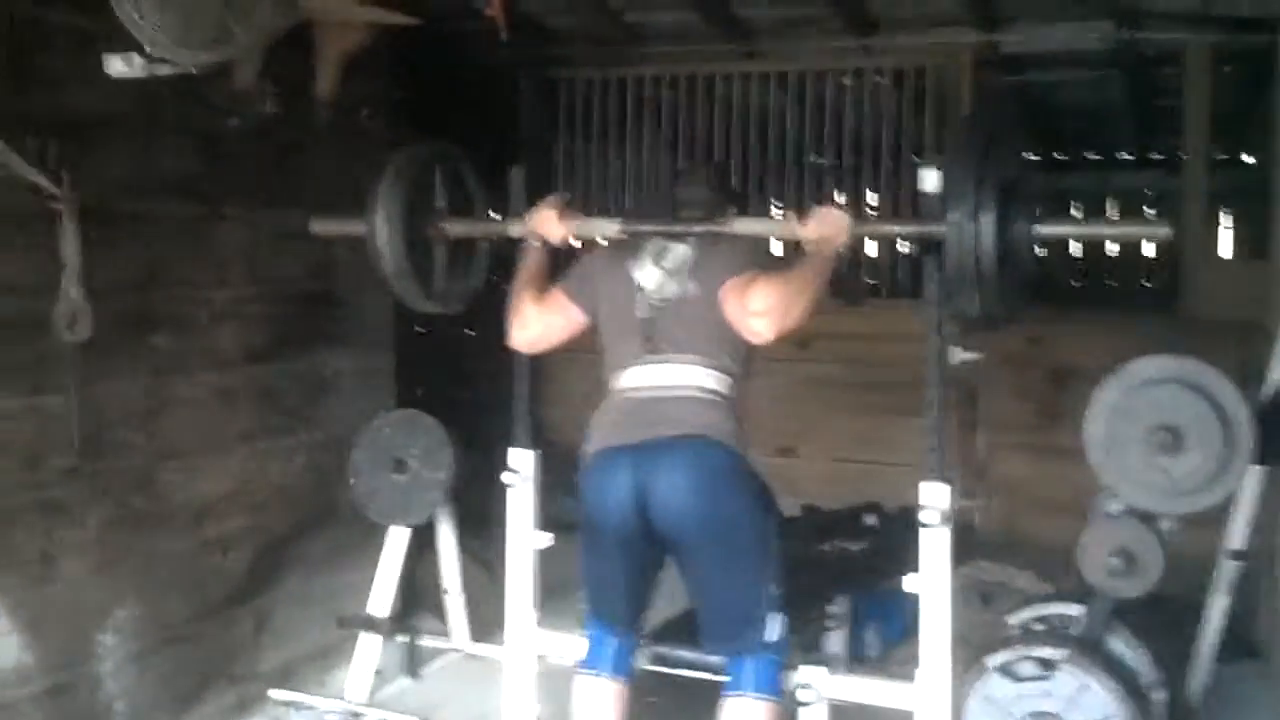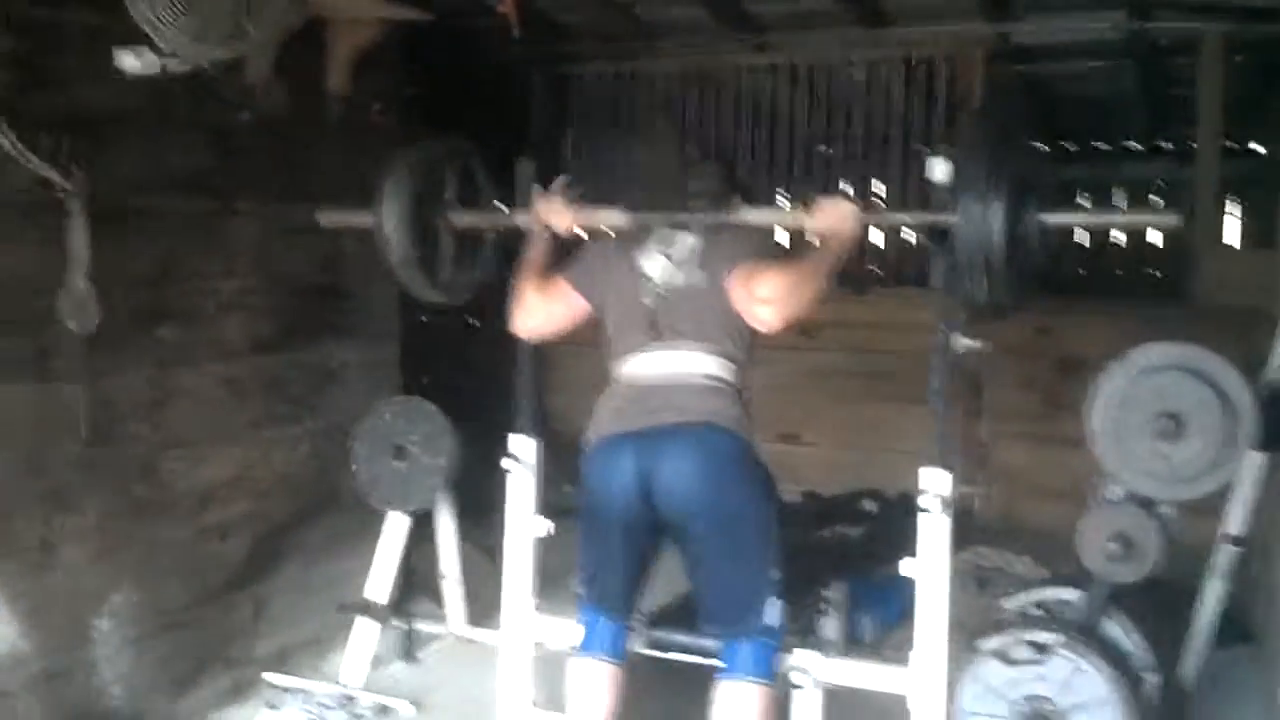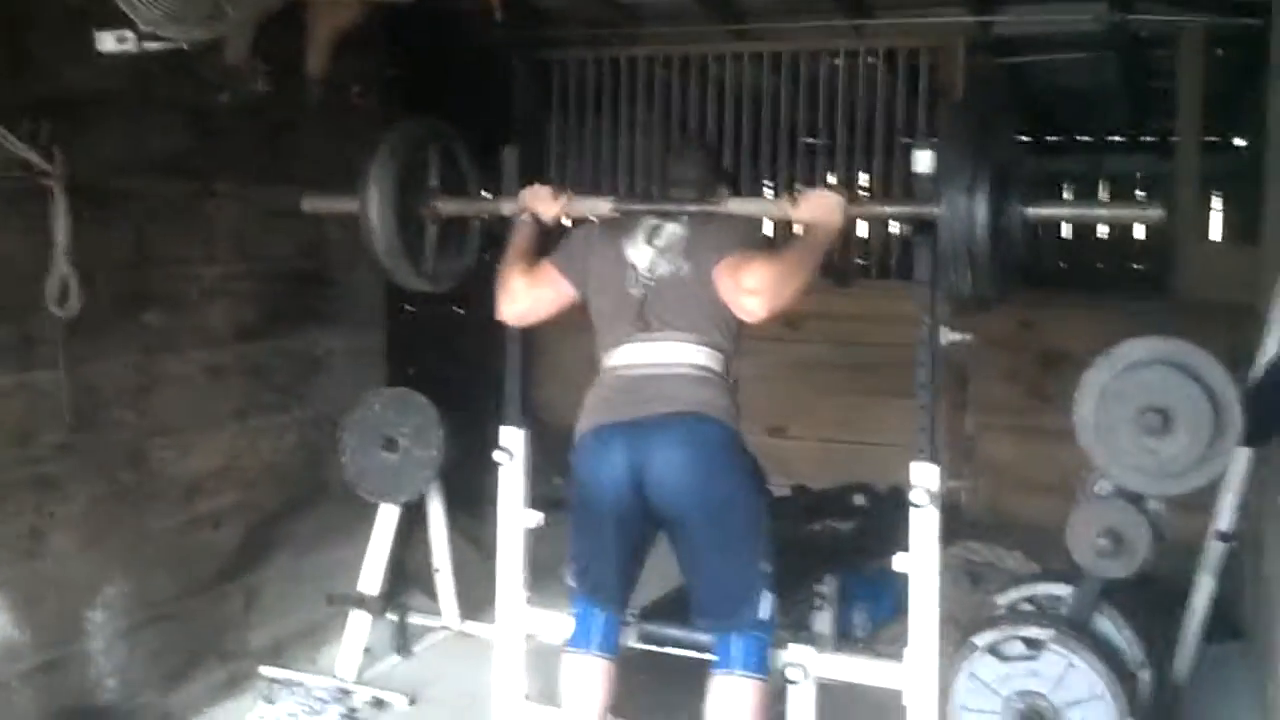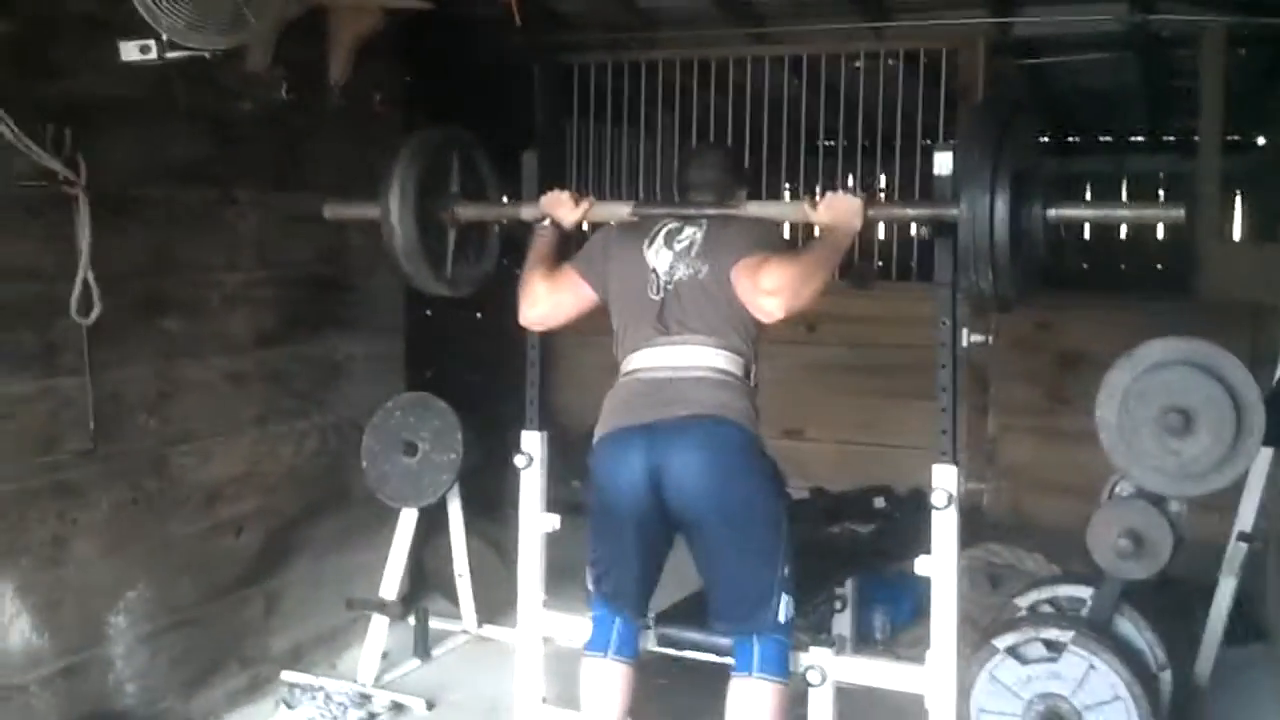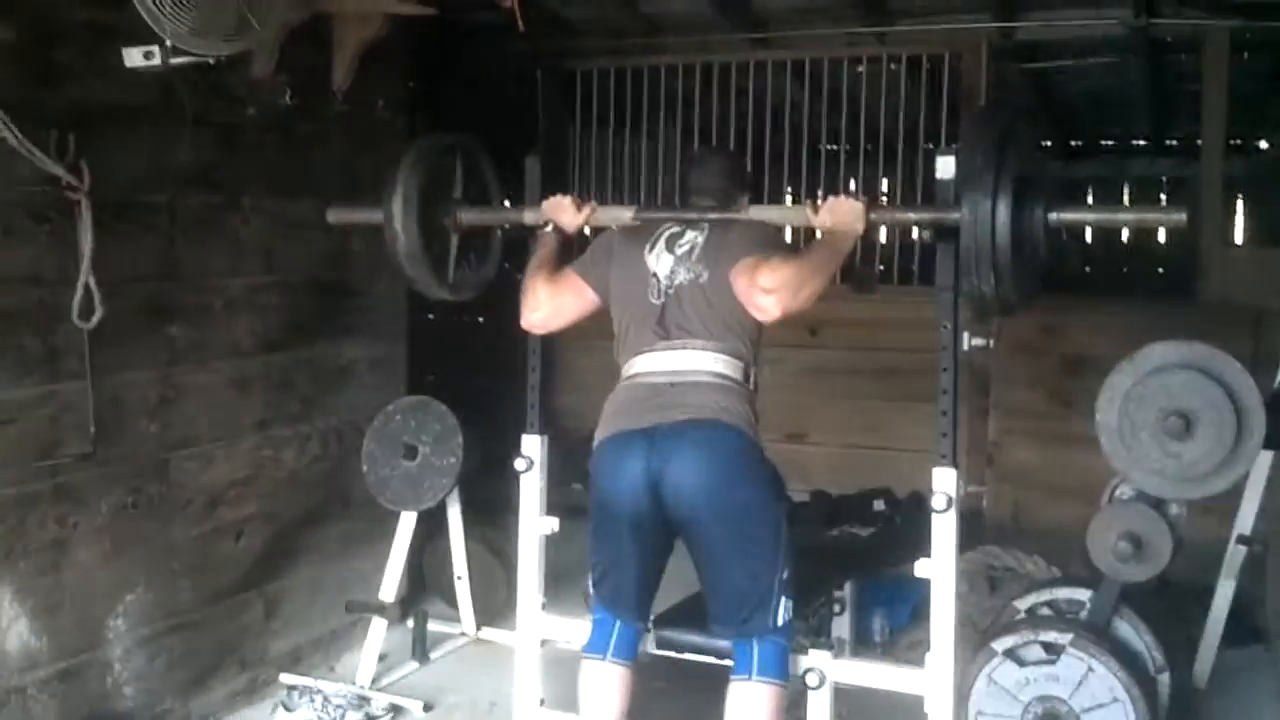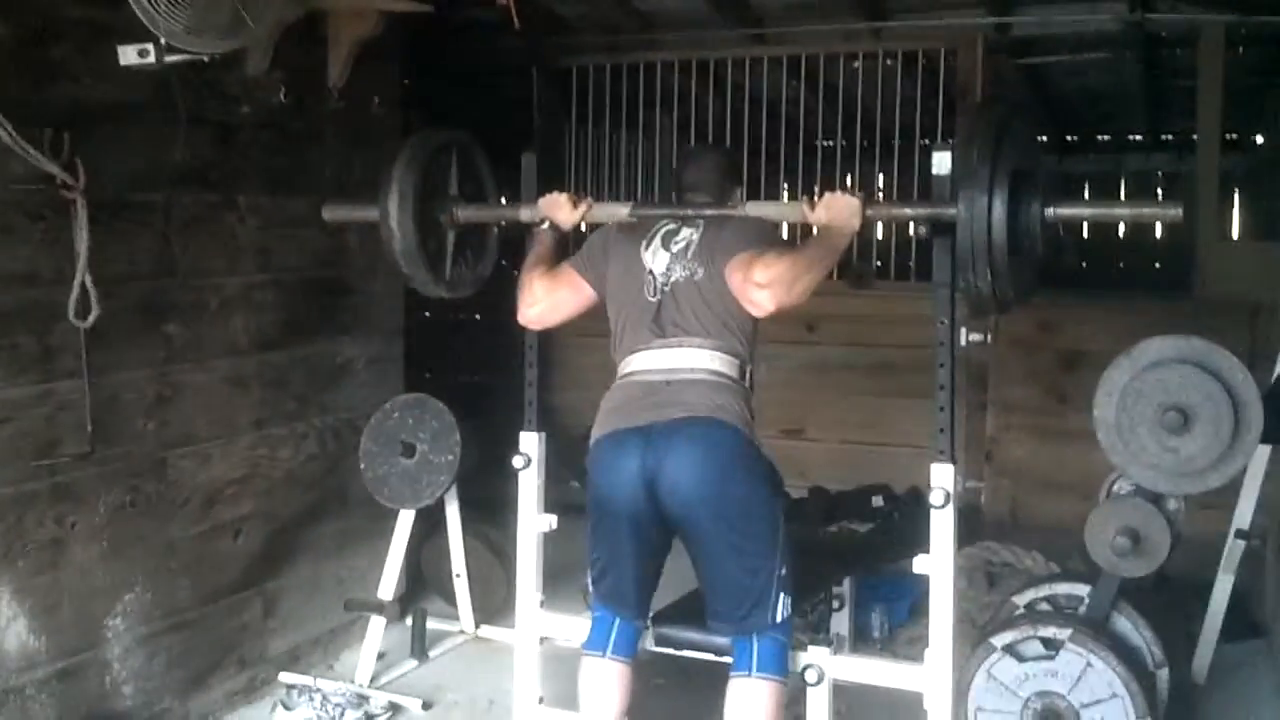
dt=0.1s
person 1, frame 1
left shoulder: (608, 259)
right shoulder: (736, 251)
left elbow: (526, 331)
right elbow: (763, 318)
left wrist: (538, 244)
right wrist: (824, 247)
left hip: (609, 461)
right hip: (701, 460)
left knee: (608, 632)
right knee: (753, 646)
person 1, frame 2
left shoulder: (613, 248)
right shoulder: (742, 242)
left elbow: (528, 319)
right elbow: (769, 306)
left wrist: (543, 233)
right wrist: (834, 239)
left hip: (612, 447)
right hip: (706, 448)
left knee: (602, 616)
right knee: (750, 631)
person 1, frame 3
left shoulder: (600, 235)
right shoulder: (729, 229)
left elbow: (514, 304)
right elbow: (756, 295)
left wrist: (529, 222)
right wrist: (820, 229)
left hip: (602, 439)
right hip: (695, 438)
left knee: (595, 608)
right knee: (742, 625)
person 1, frame 4
left shoulder: (620, 239)
right shoulder: (748, 232)
left elbow: (535, 308)
right elbow: (773, 297)
left wrist: (550, 226)
right wrist: (838, 231)
left hip: (620, 442)
right hip: (714, 442)
left knee: (613, 613)
right knee: (760, 629)
person 1, frame 5
left shoulder: (622, 243)
right shoulder: (748, 235)
left elbow: (537, 312)
right elbow: (771, 296)
left wrist: (553, 230)
right wrist: (839, 235)
left hip: (619, 445)
right hip: (713, 444)
left knee: (614, 616)
right knee: (759, 631)
person 1, frame 6
left shoulder: (618, 239)
right shoulder: (744, 231)
left elbow: (534, 307)
right elbow: (765, 289)
left wrist: (549, 227)
right wrist: (835, 230)
left hip: (616, 443)
right hip: (709, 442)
left knee: (613, 615)
right knee: (758, 628)
